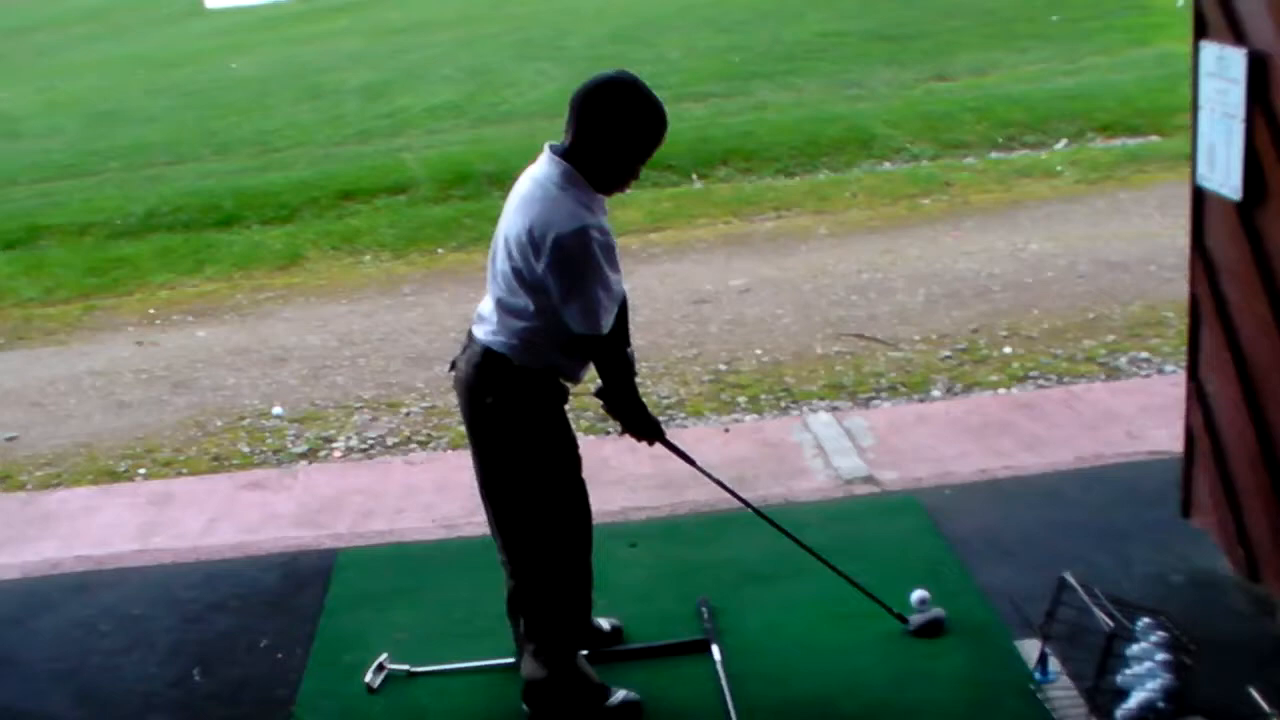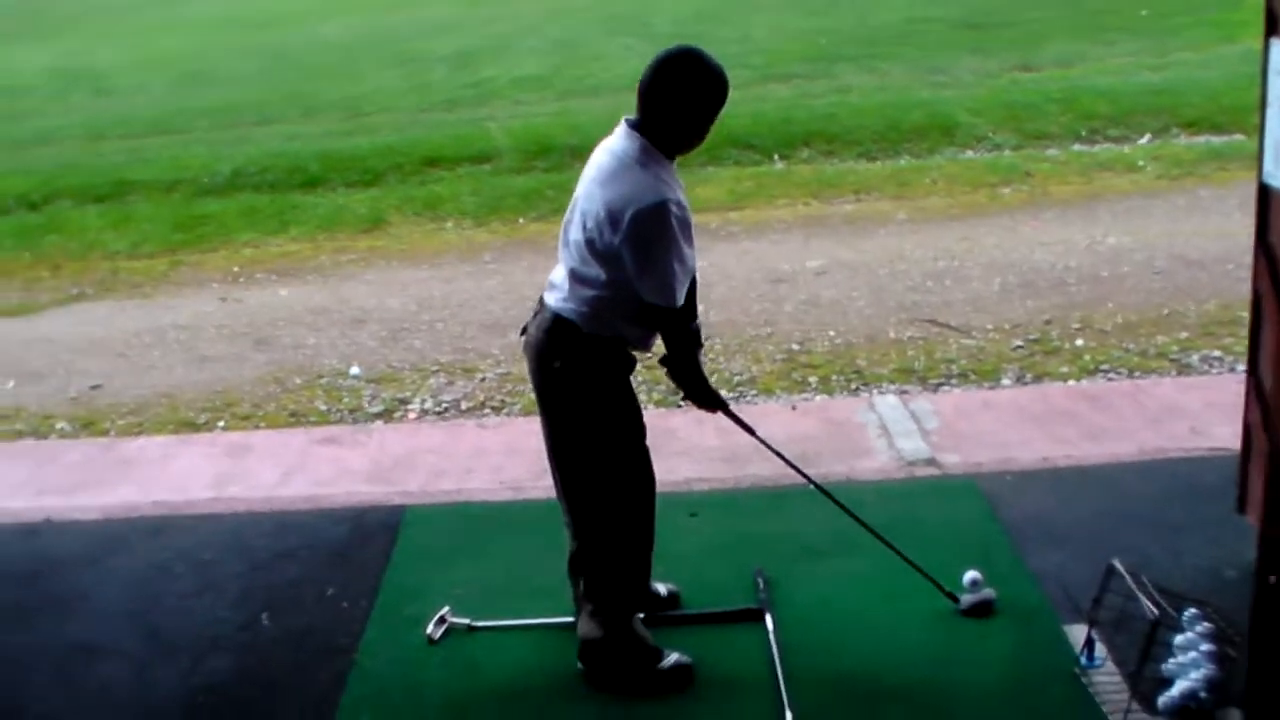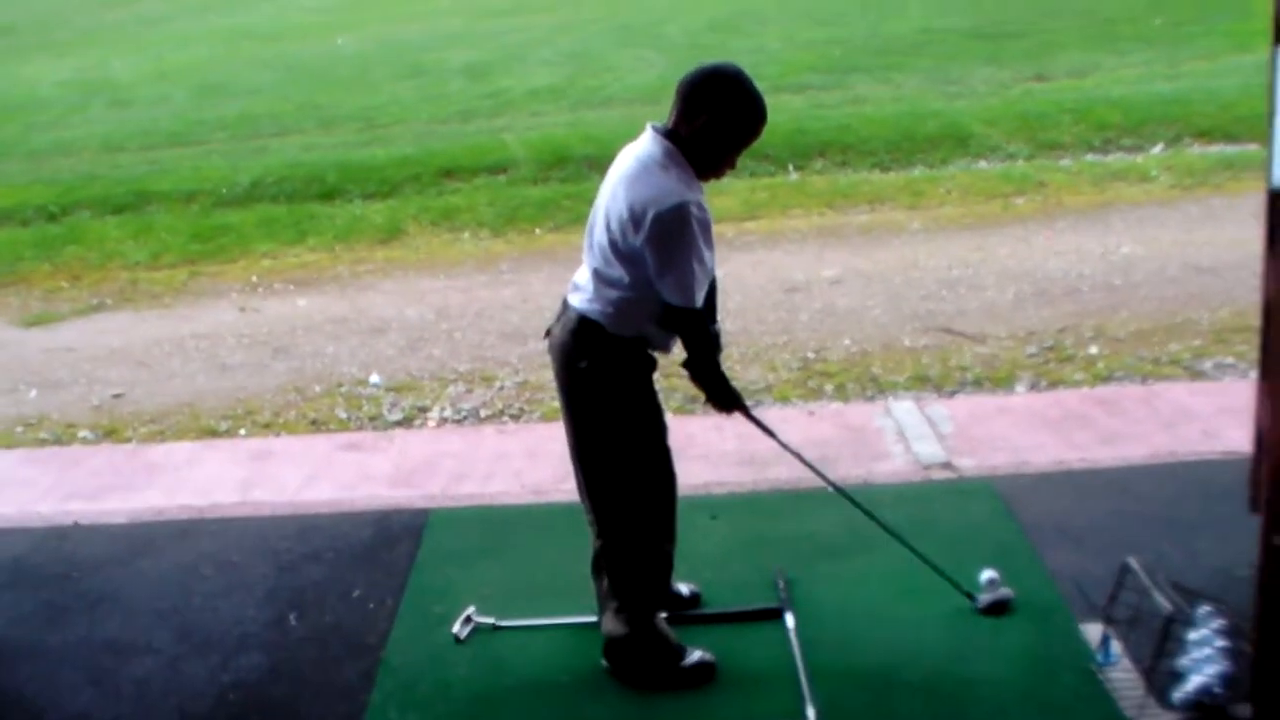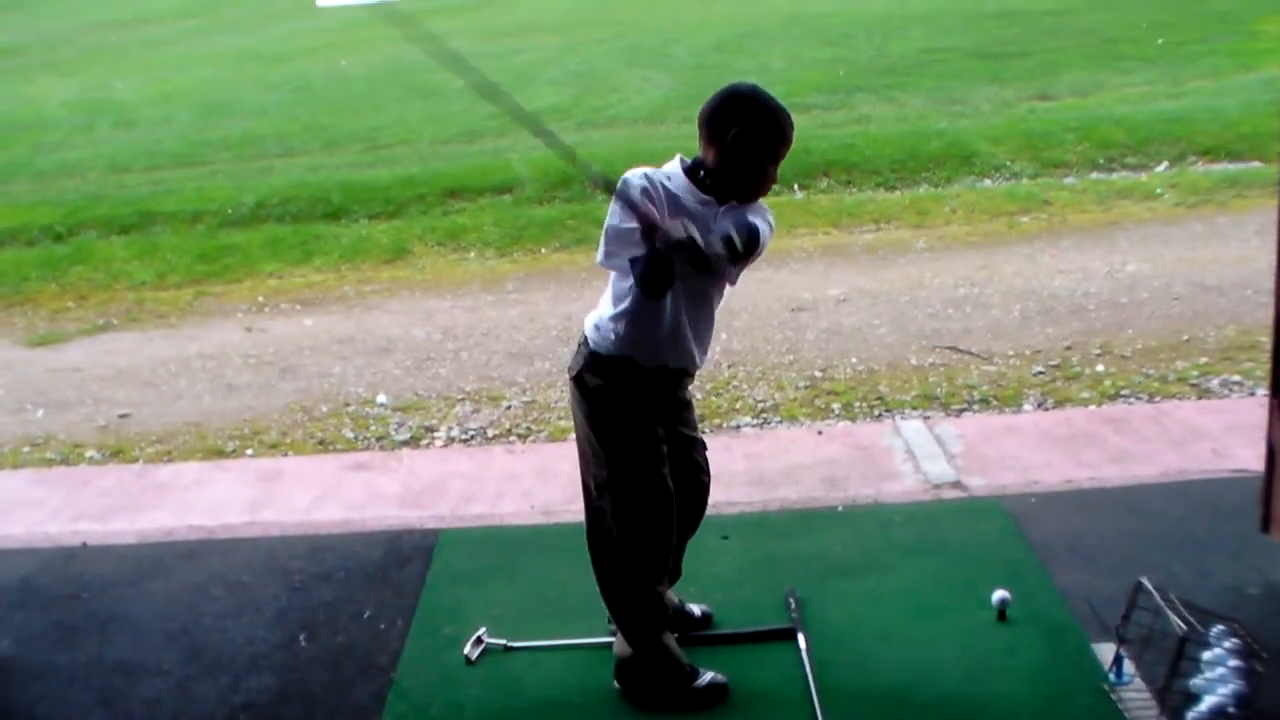
dt=0.7s
person 1, frame 1
left shoulder: (546, 175)
right shoulder: (573, 225)
left elbow: (604, 312)
right elbow: (597, 336)
left wrist: (622, 389)
right wrist: (630, 408)
left hip: (501, 368)
right hip: (513, 388)
left knee: (545, 521)
right knee: (549, 531)
left ankle: (561, 624)
person 1, frame 2
left shoulder: (618, 150)
right shoulder: (653, 200)
right elbow: (666, 306)
left wrist: (685, 356)
right wrist: (693, 377)
left hip: (566, 332)
right hip: (582, 353)
left knee: (604, 488)
right knee: (616, 495)
left ankle: (617, 588)
right ankle: (609, 640)
person 1, frame 3
left shoulder: (641, 153)
right shoulder: (676, 203)
right elbow: (681, 309)
left wrist: (705, 350)
right wrist: (712, 375)
left hip: (586, 333)
right hip: (606, 355)
left knee: (622, 488)
right knee: (640, 494)
left ankle: (638, 586)
right ankle: (634, 638)
person 1, frame 4
left shoulder: (749, 212)
right shoulder: (645, 188)
left elbow: (736, 250)
right elbow: (651, 281)
left wrist: (689, 241)
right wrist: (666, 243)
left hip: (669, 376)
right hip: (614, 377)
left knee: (685, 492)
right knee: (637, 518)
left ankle: (649, 603)
right ankle: (647, 661)
